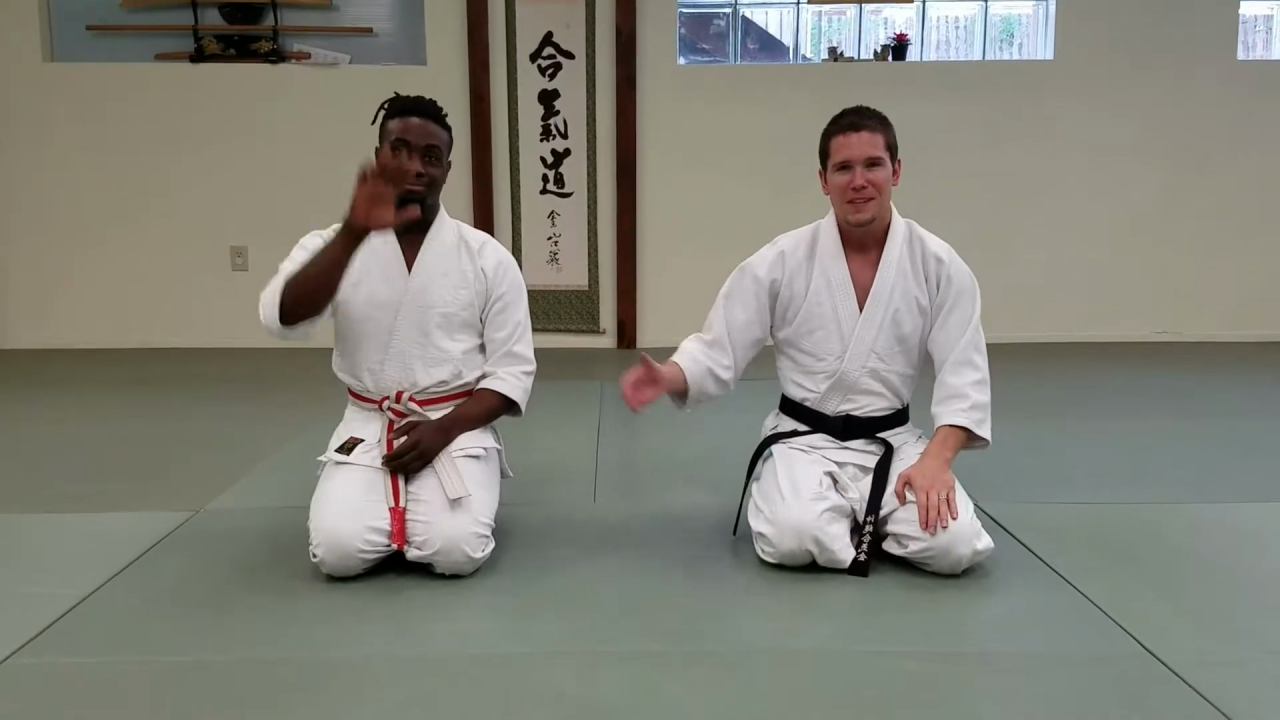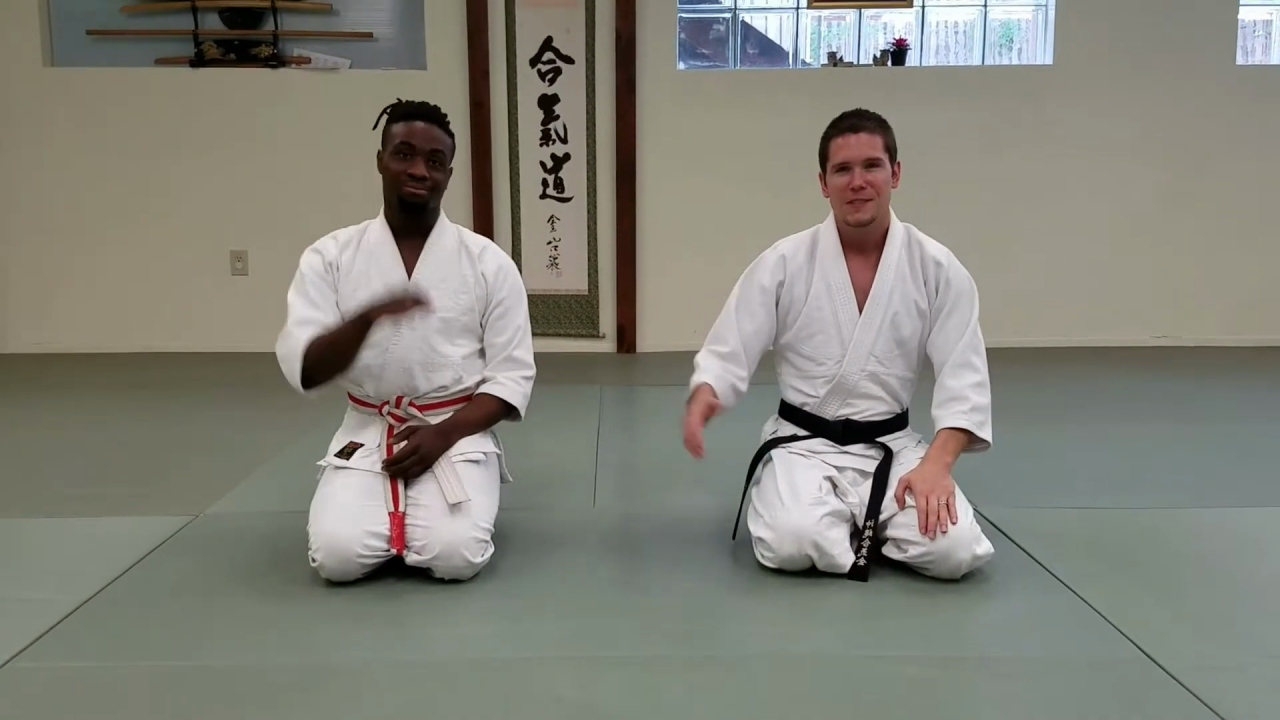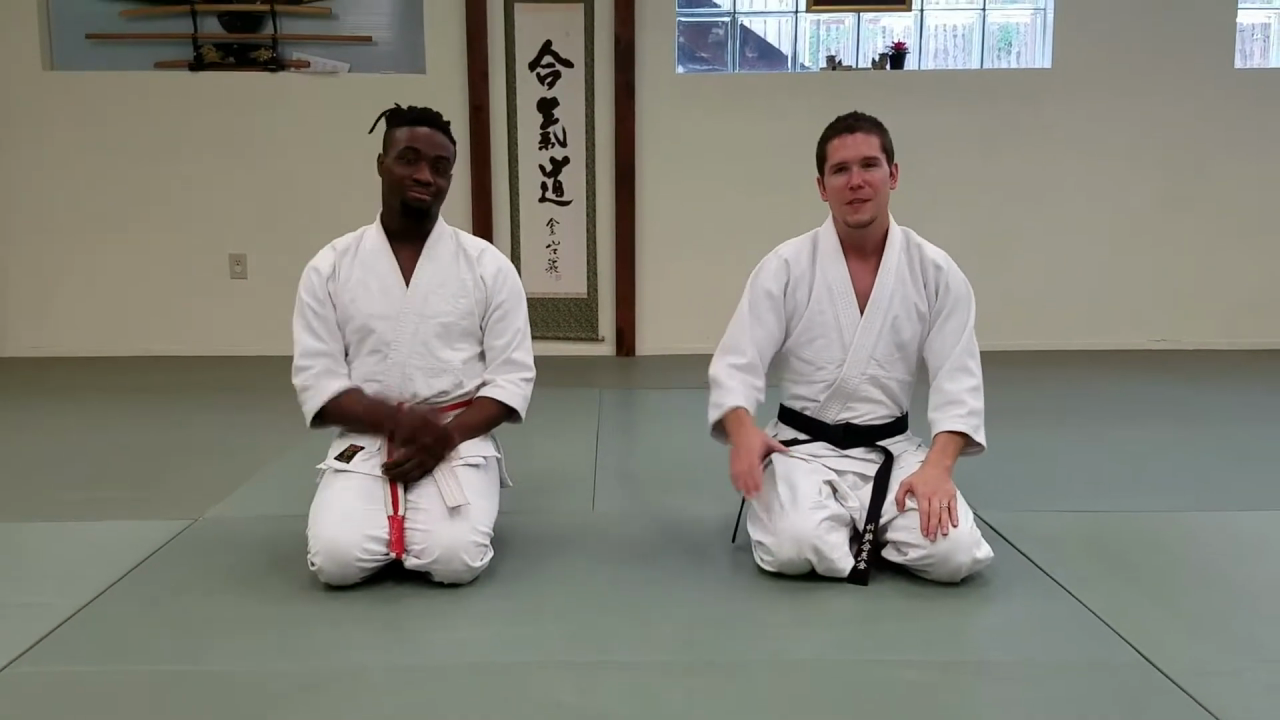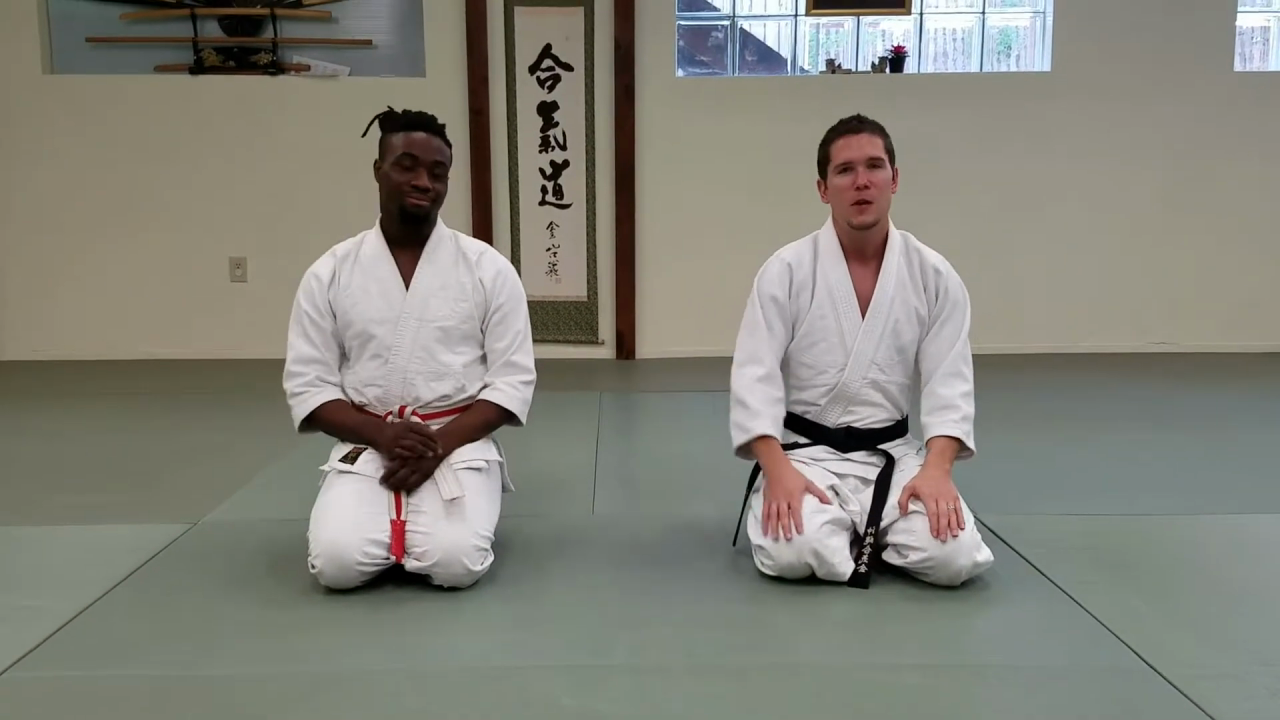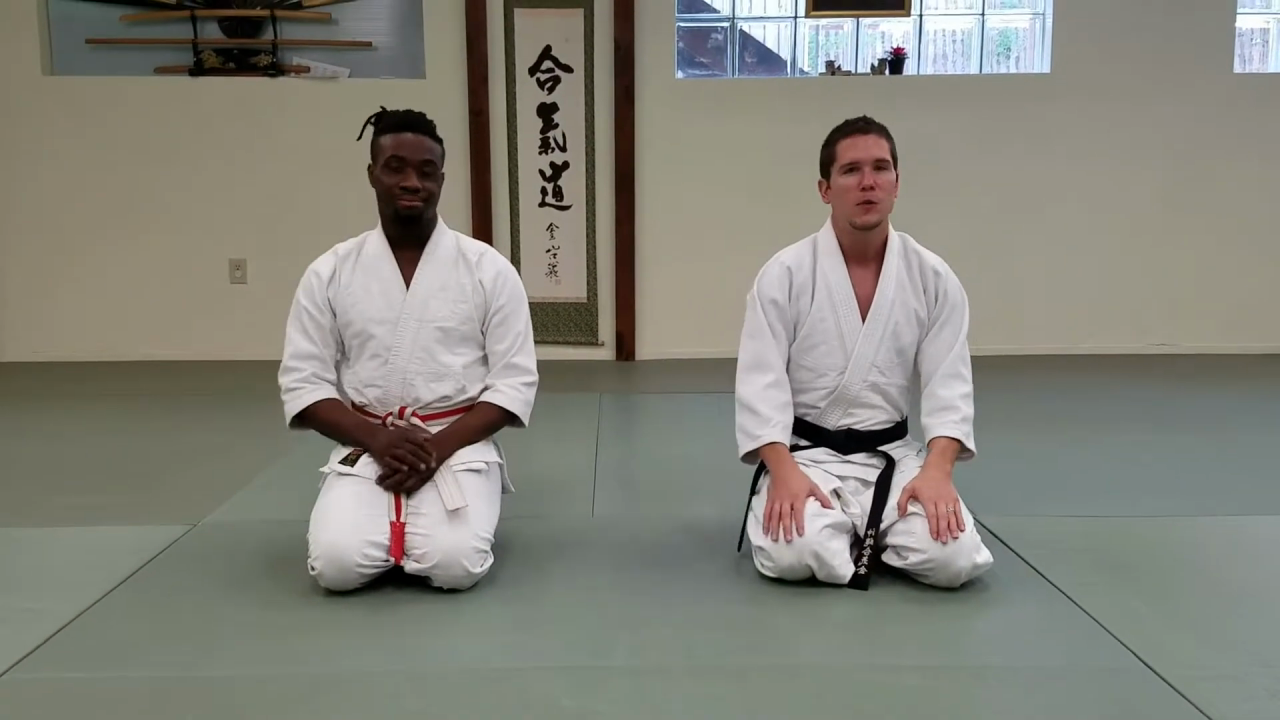
dt=0.1s
person 1, frame 1
left shoulder: (487, 258)
right shoulder: (335, 245)
left elbow: (512, 369)
right elbow: (283, 317)
left wrist: (442, 430)
right wrist: (354, 233)
left hip: (456, 429)
right hip: (366, 428)
left knee: (455, 550)
right knee: (338, 552)
left ankle: (433, 504)
right ankle: (393, 508)
person 1, frame 2
left shoulder: (489, 262)
right shoulder: (332, 256)
left elbow: (512, 373)
right elbow: (303, 366)
left wrist: (442, 433)
right wrist: (366, 318)
left hip: (455, 434)
right hip: (367, 434)
left knee: (455, 557)
right knee: (338, 557)
left ankle: (424, 511)
right ankle: (396, 514)
person 1, frame 3
left shoulder: (487, 265)
right shoulder: (330, 267)
left elbow: (512, 376)
right elbow: (316, 385)
left wrist: (445, 438)
right wrist: (394, 420)
left hip: (457, 439)
right hip: (368, 439)
left knee: (454, 560)
right knee: (337, 561)
left ankle: (427, 516)
right ankle: (398, 518)
person 1, frame 4
left shoulder: (487, 268)
right shoulder: (329, 274)
left elbow: (513, 379)
right elbow: (307, 385)
left wrist: (440, 442)
right wrist: (384, 435)
left hip: (458, 442)
right hip: (369, 444)
left knee: (455, 562)
right knee: (338, 563)
left ankle: (441, 517)
right ankle: (396, 522)
person 1, frame 5
left shoulder: (489, 269)
right shoulder: (330, 272)
left elbow: (515, 381)
right elbow: (302, 382)
left wrist: (440, 446)
right wrist: (376, 439)
left hip: (457, 444)
right hip: (367, 446)
left knee: (455, 564)
right knee: (337, 565)
right ankle: (400, 523)
person 2, frame 1
left shoulder: (938, 265)
right shoulder: (781, 260)
left elbow: (964, 373)
right elbow: (717, 351)
left wrist: (937, 460)
right wrist: (664, 376)
left hip: (893, 443)
right hip: (805, 439)
left knee: (955, 546)
right knee: (791, 539)
left ankle: (861, 519)
right ankle: (856, 520)
person 2, frame 2
left shoulder: (938, 269)
right shoulder: (783, 263)
left elbow: (963, 376)
right elbow: (726, 355)
left wrist: (936, 463)
right wrist: (703, 401)
left hip: (892, 447)
right hip: (803, 444)
left knee: (952, 551)
right knee: (790, 544)
left ankle: (863, 527)
right ankle: (854, 528)
person 2, frame 3
left shoulder: (935, 272)
right shoulder: (784, 267)
left elbow: (959, 380)
right elbow: (738, 364)
left wrist: (937, 467)
right wrist: (743, 430)
left hip: (890, 450)
right hip: (804, 448)
left knee: (952, 554)
right knee: (789, 547)
left ankle: (866, 528)
right ankle: (849, 528)
person 2, frame 4
left shoulder: (933, 275)
right shoulder: (785, 270)
left elbow: (950, 384)
right elbow: (754, 378)
left wrist: (936, 470)
right wrist: (778, 468)
left hip: (893, 453)
right hip: (805, 452)
left knee: (952, 557)
right knee: (792, 552)
left ankle: (865, 533)
right ankle: (847, 532)
person 2, frame 5
left shoulder: (932, 277)
right shoulder: (784, 273)
left elbow: (949, 386)
right elbow: (760, 384)
left wrist: (936, 471)
right wrist: (784, 472)
left hip: (893, 455)
right hip: (807, 455)
left knee: (952, 558)
right knee: (792, 554)
left ankle: (864, 533)
right ankle: (849, 532)
